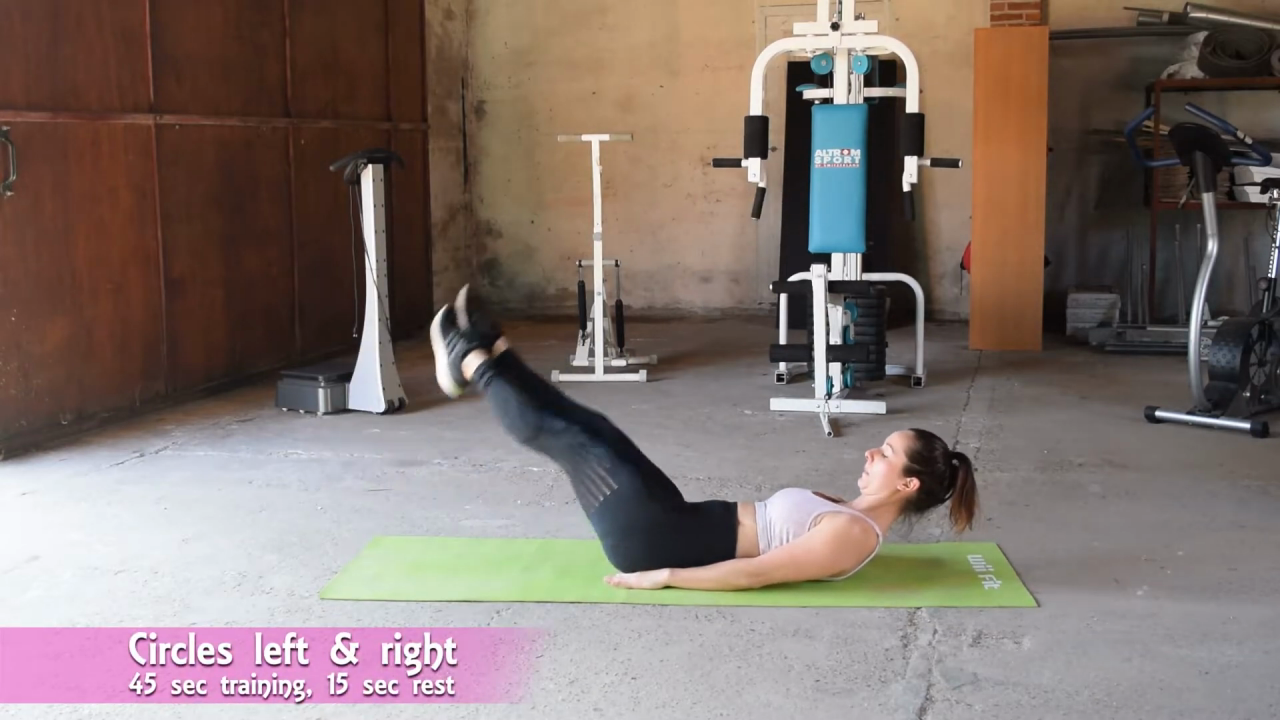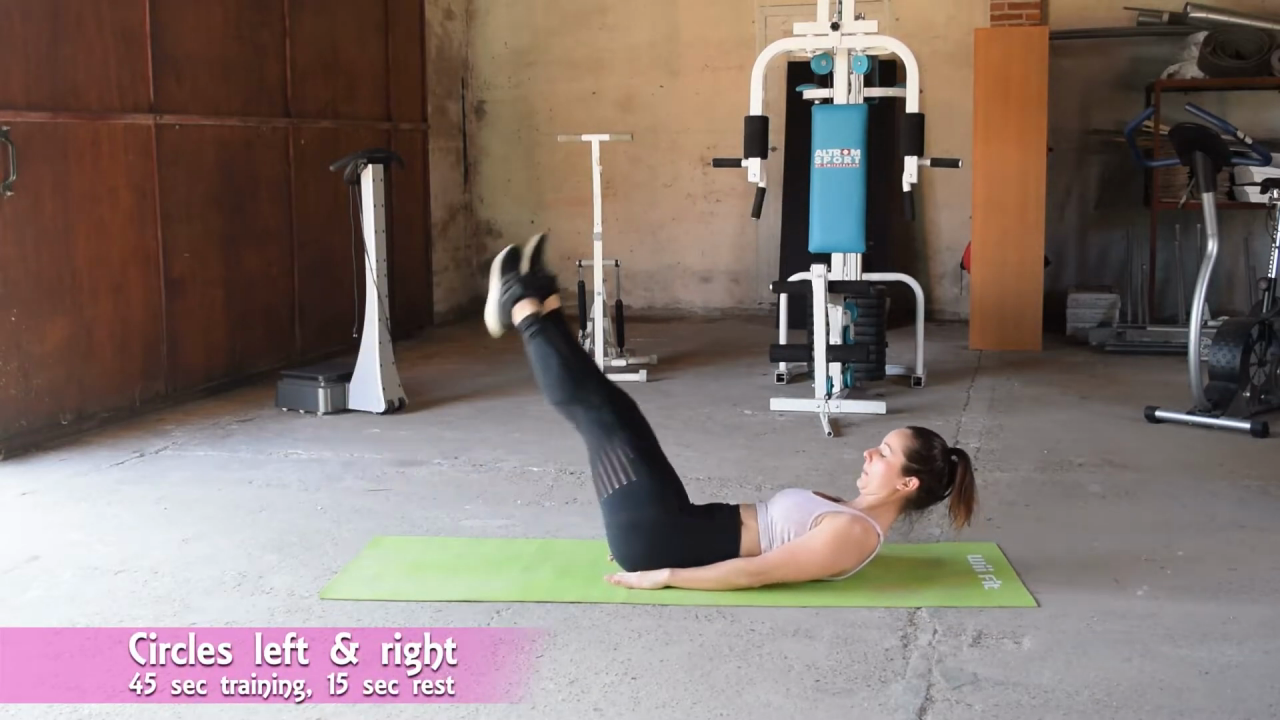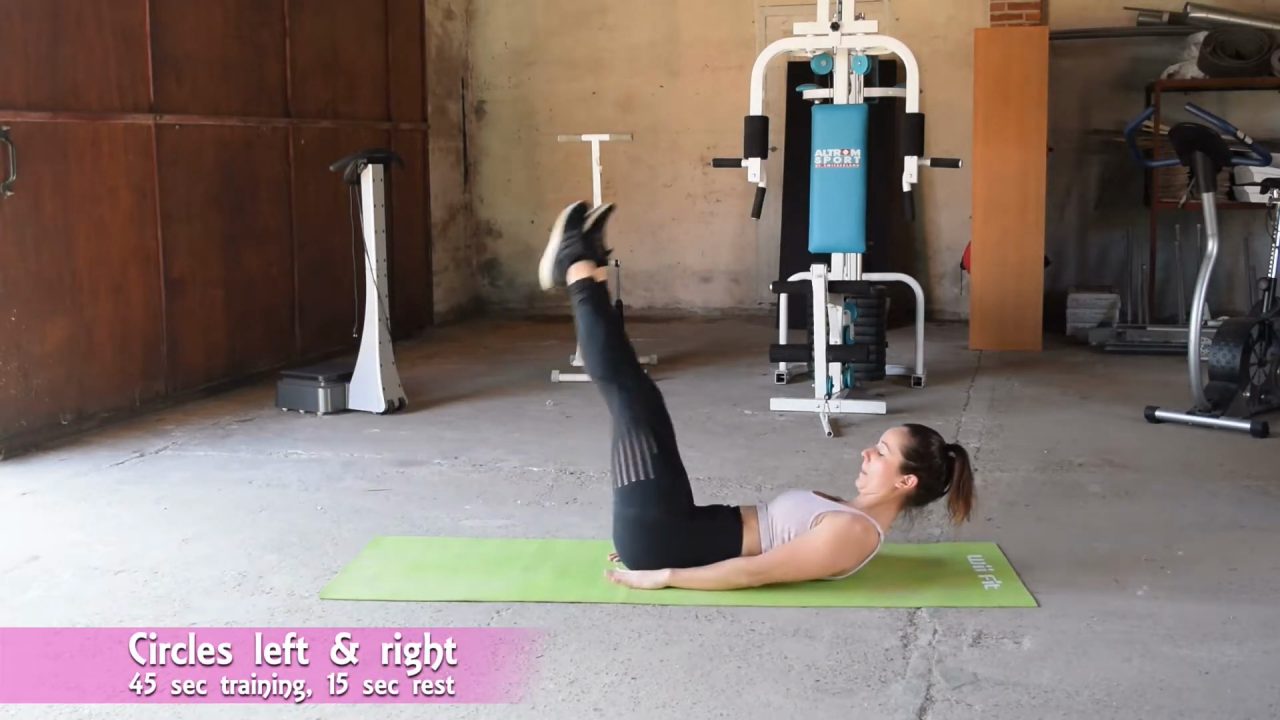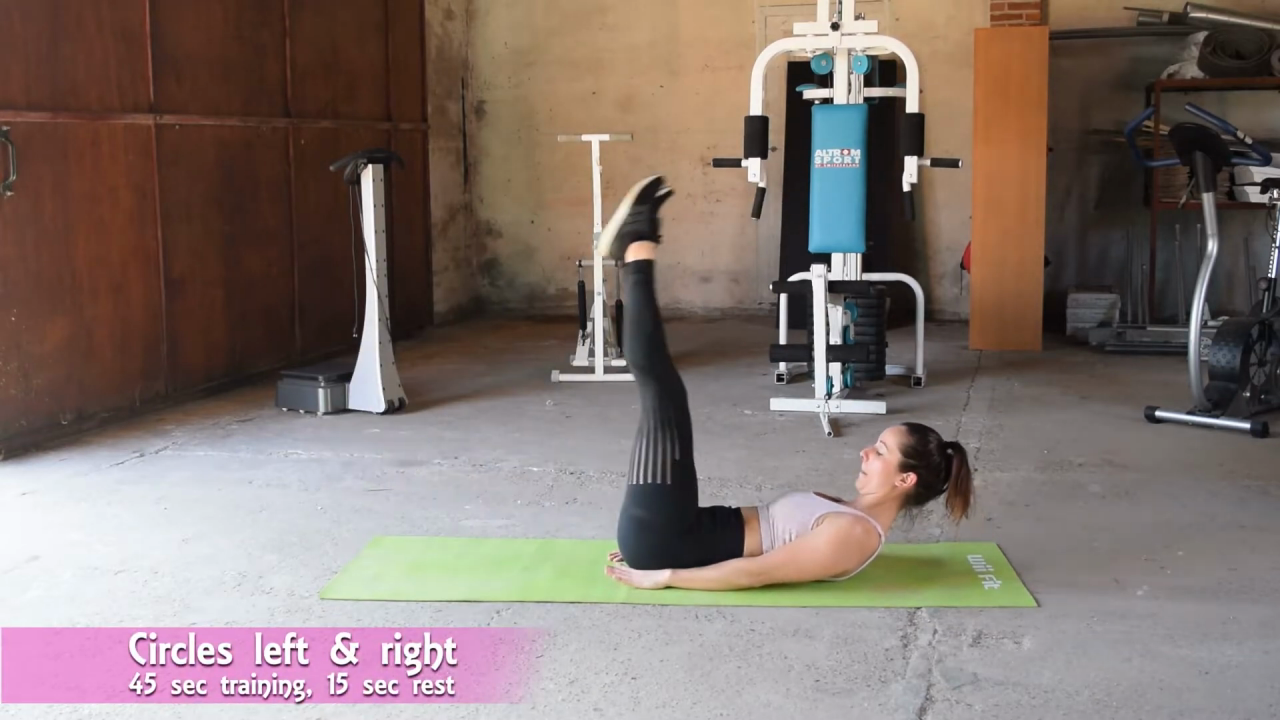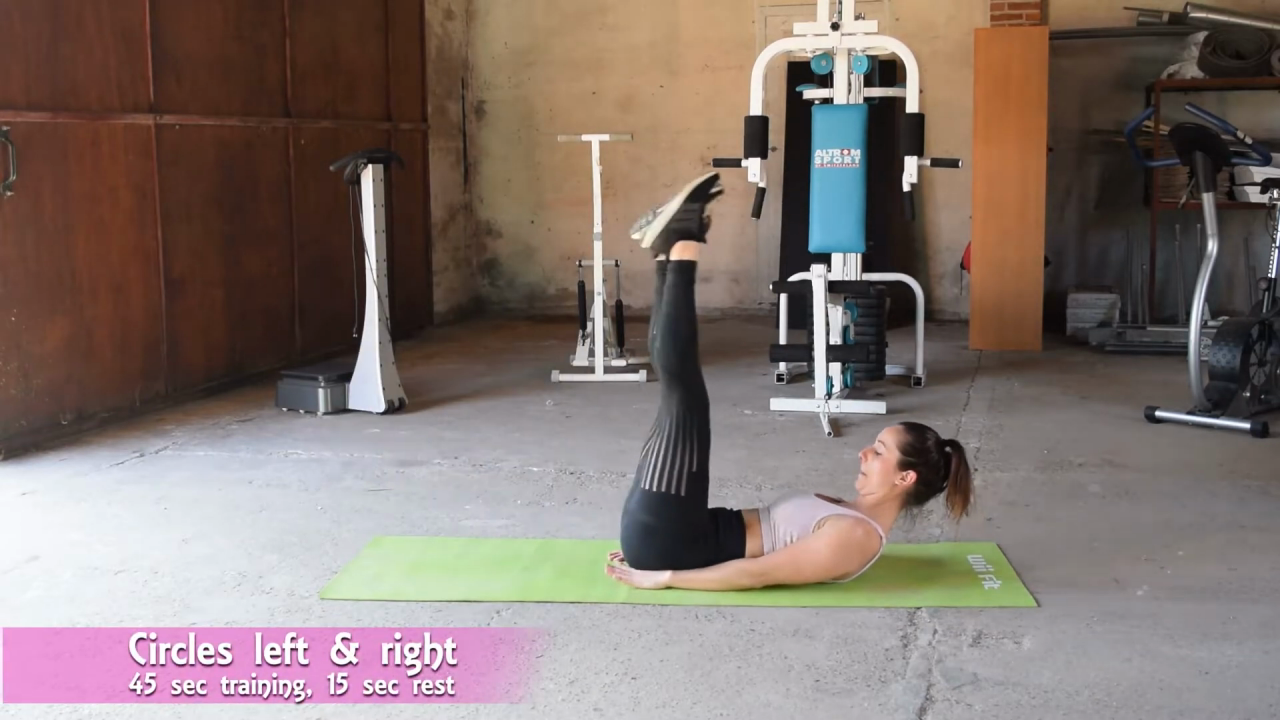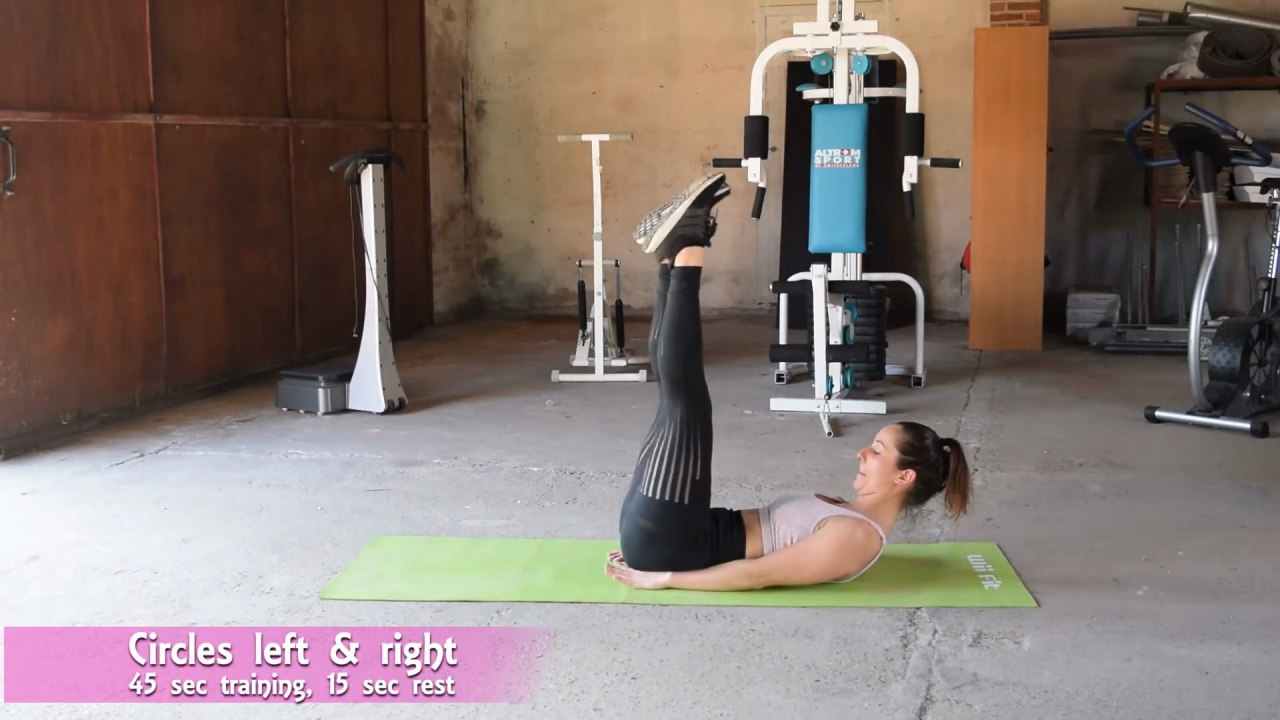
dt=0.1s
person 1, frame 1
left shoulder: (852, 538)
right shoulder: (853, 512)
left elbow: (754, 572)
left wrist: (664, 575)
left hip: (659, 539)
right hip: (687, 527)
left knee: (565, 438)
right knee: (587, 427)
left ankle: (472, 362)
right ankle: (489, 354)
person 1, frame 2
left shoulder: (852, 535)
right shoulder: (854, 512)
left elbow: (756, 573)
left wrist: (661, 576)
left hip: (665, 540)
right hip: (689, 531)
left knee: (592, 409)
right knee: (610, 405)
left ankle: (522, 307)
person 1, frame 3
left shoulder: (854, 534)
right shoulder: (851, 512)
left elbow: (752, 573)
left wrist: (661, 575)
left hip: (659, 544)
right hip: (683, 530)
left knee: (627, 390)
left ankle: (579, 271)
person 1, frame 4
left shoulder: (856, 534)
right shoulder: (853, 511)
left elbow: (756, 574)
left wrist: (659, 576)
left hip: (669, 543)
right hip: (679, 535)
left knee: (659, 386)
left ankle: (638, 248)
person 1, frame 5
left shoulder: (857, 536)
right shoulder: (852, 513)
left elbow: (758, 574)
left wrist: (660, 578)
left hip: (663, 547)
left knee: (683, 389)
left ankle: (682, 244)
right ankle: (672, 250)
person 1, frame 6
left shoulder: (857, 537)
right shoulder: (852, 513)
left elbow: (758, 575)
left wrist: (659, 578)
left hip: (664, 549)
left knee: (685, 396)
left ankle: (687, 251)
